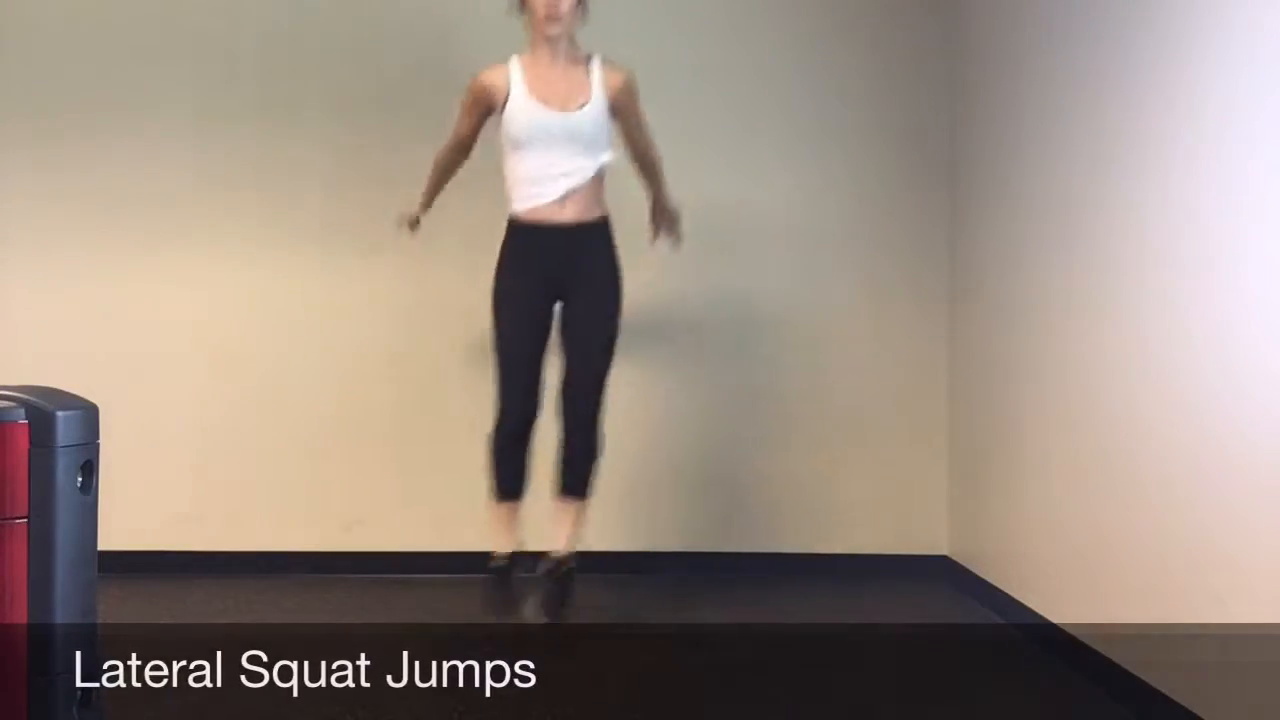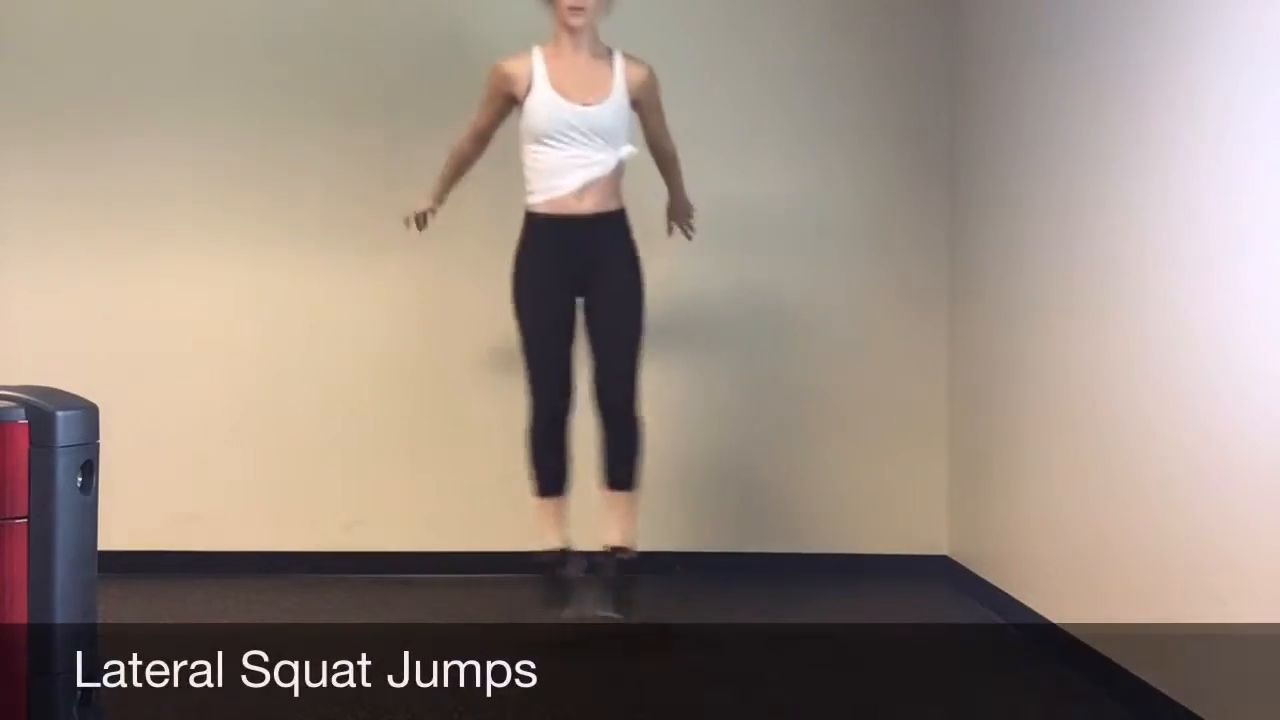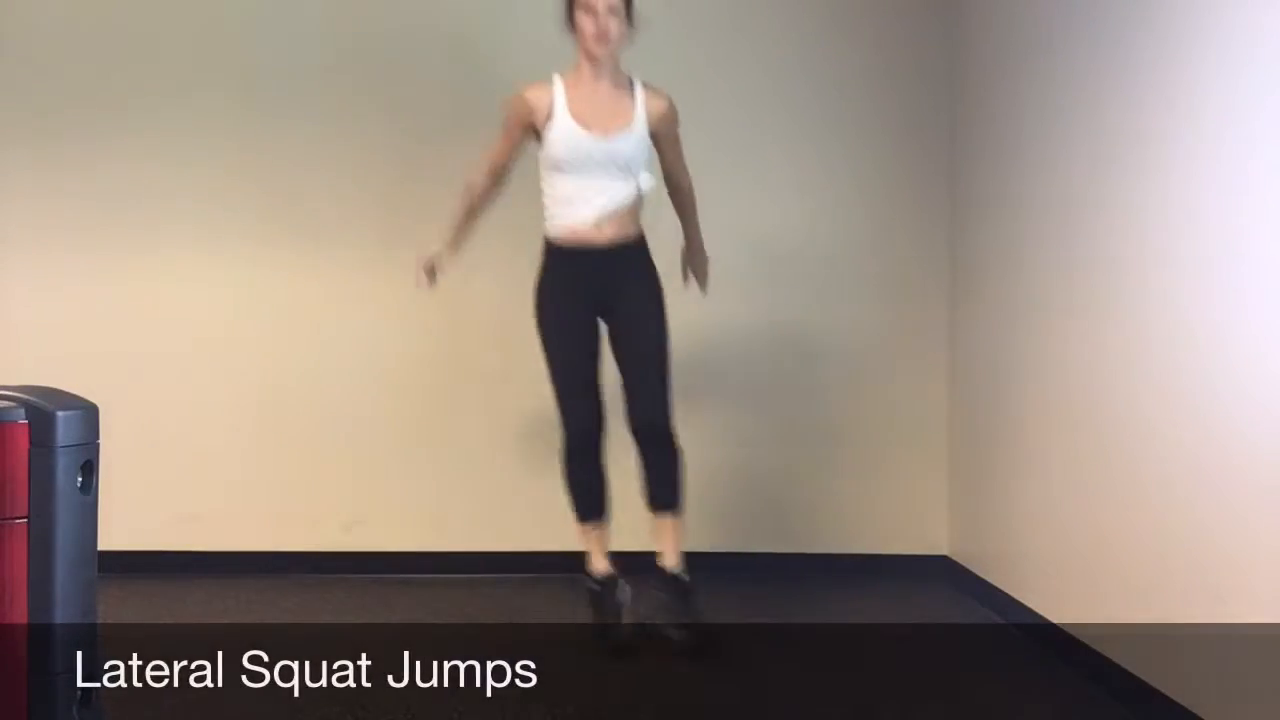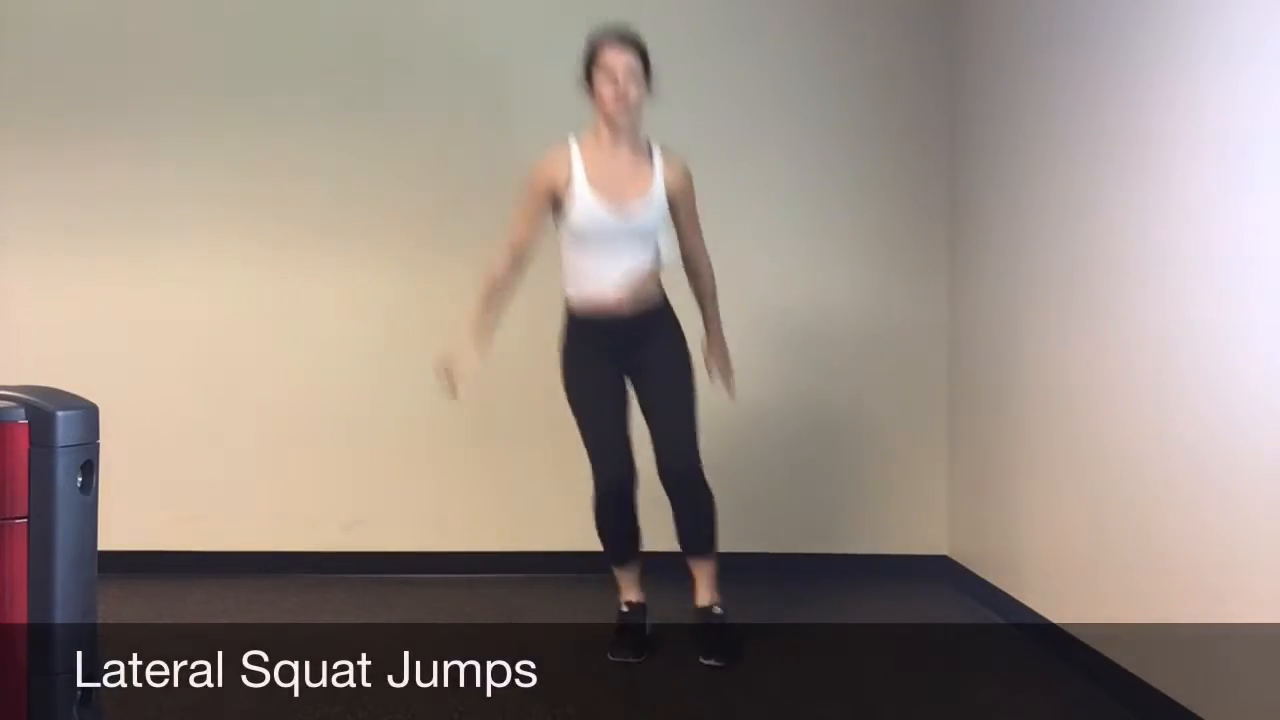
dt=0.1s
person 1, frame 1
left shoulder: (612, 80)
right shoulder: (497, 82)
left elbow: (642, 147)
right elbow: (457, 146)
left wrist: (662, 203)
right wrist: (423, 203)
left hip: (590, 256)
right hip: (523, 256)
left knee: (582, 406)
right knee: (516, 408)
left ankle: (563, 553)
right ankle: (503, 551)
person 1, frame 2
left shoulder: (633, 76)
right shoulder: (518, 74)
left elbow: (662, 145)
right elbow: (473, 140)
left wrist: (679, 199)
right wrist: (434, 200)
left hip: (611, 246)
right hip: (544, 248)
left knee: (617, 398)
right knee: (550, 401)
left ankle: (621, 546)
right ankle: (555, 545)
person 1, frame 3
left shoulder: (654, 106)
right shoulder: (539, 101)
left elbow: (677, 180)
right elbow: (492, 175)
left wrist: (694, 244)
right wrist: (449, 246)
left hip: (631, 270)
right hip: (565, 274)
left knee: (652, 418)
right knee: (582, 424)
left ankle: (672, 569)
right ankle: (599, 569)
person 1, frame 4
left shoulder: (669, 171)
right shoulder: (560, 166)
left elbow: (696, 257)
right elbow: (512, 259)
left wrist: (715, 335)
right wrist: (474, 340)
left hip: (654, 332)
right hip: (587, 339)
left knee: (680, 465)
right knee: (612, 473)
left ankle: (708, 607)
right ankle: (631, 604)
